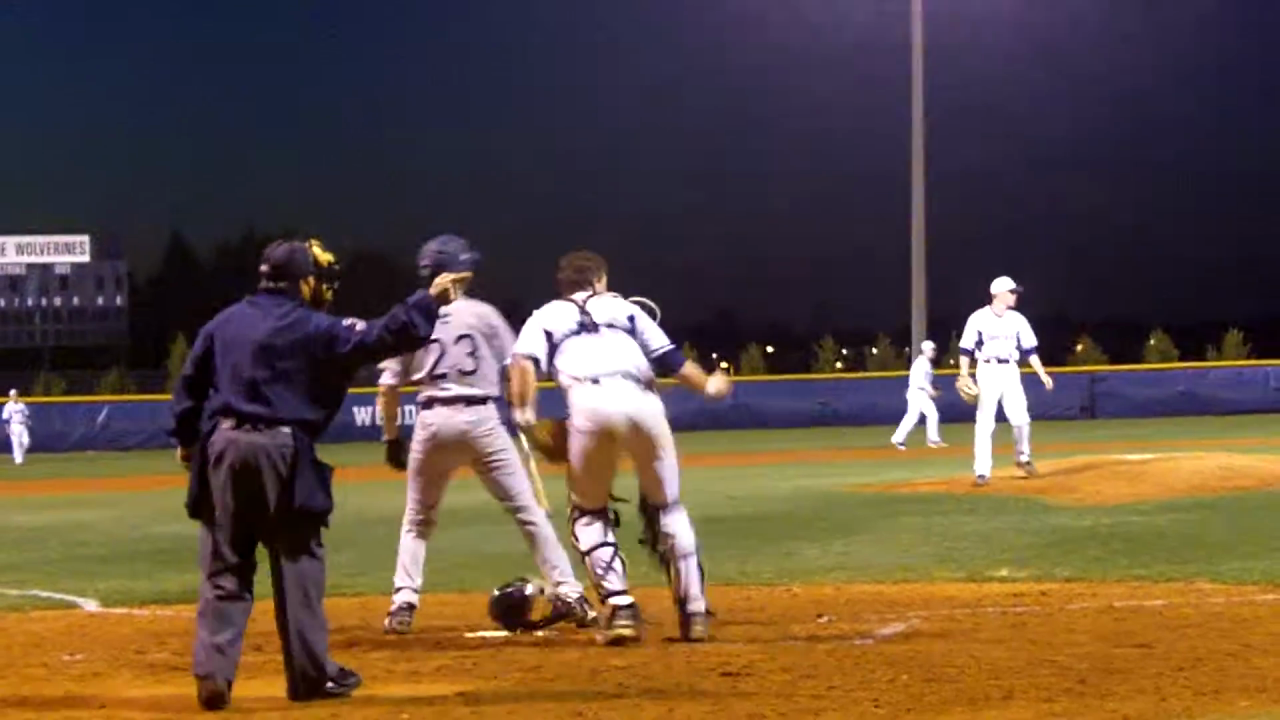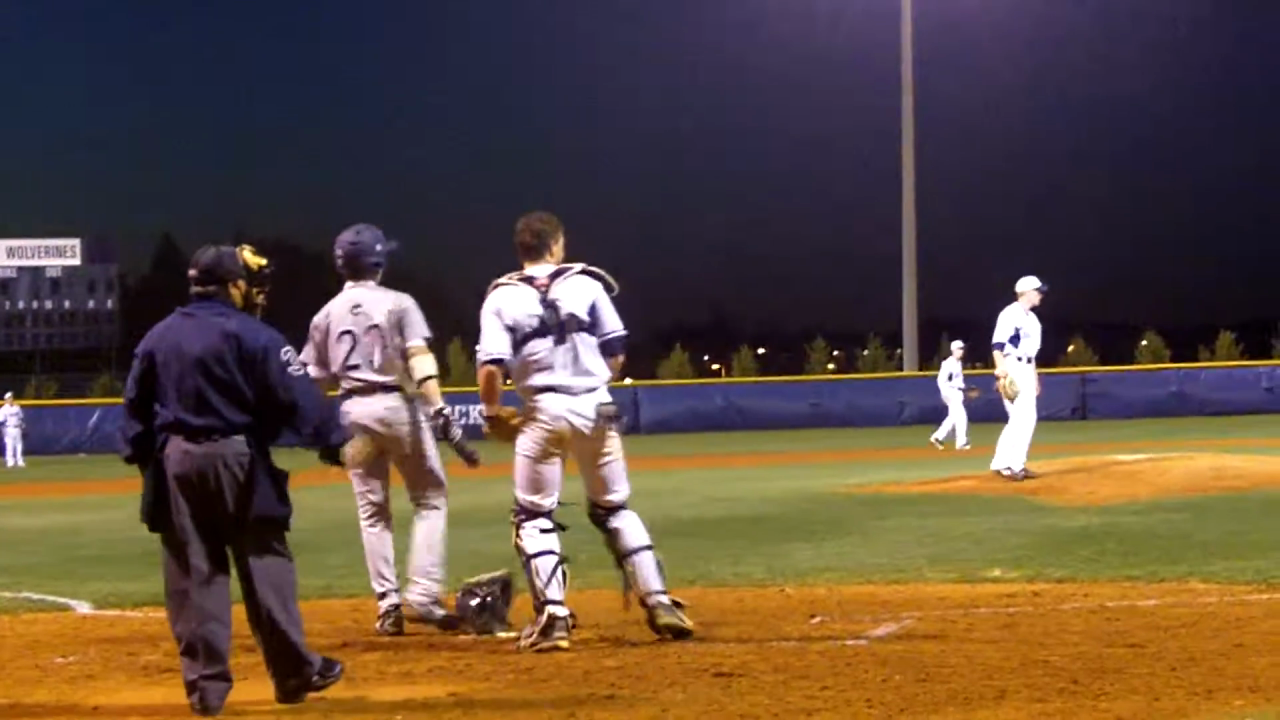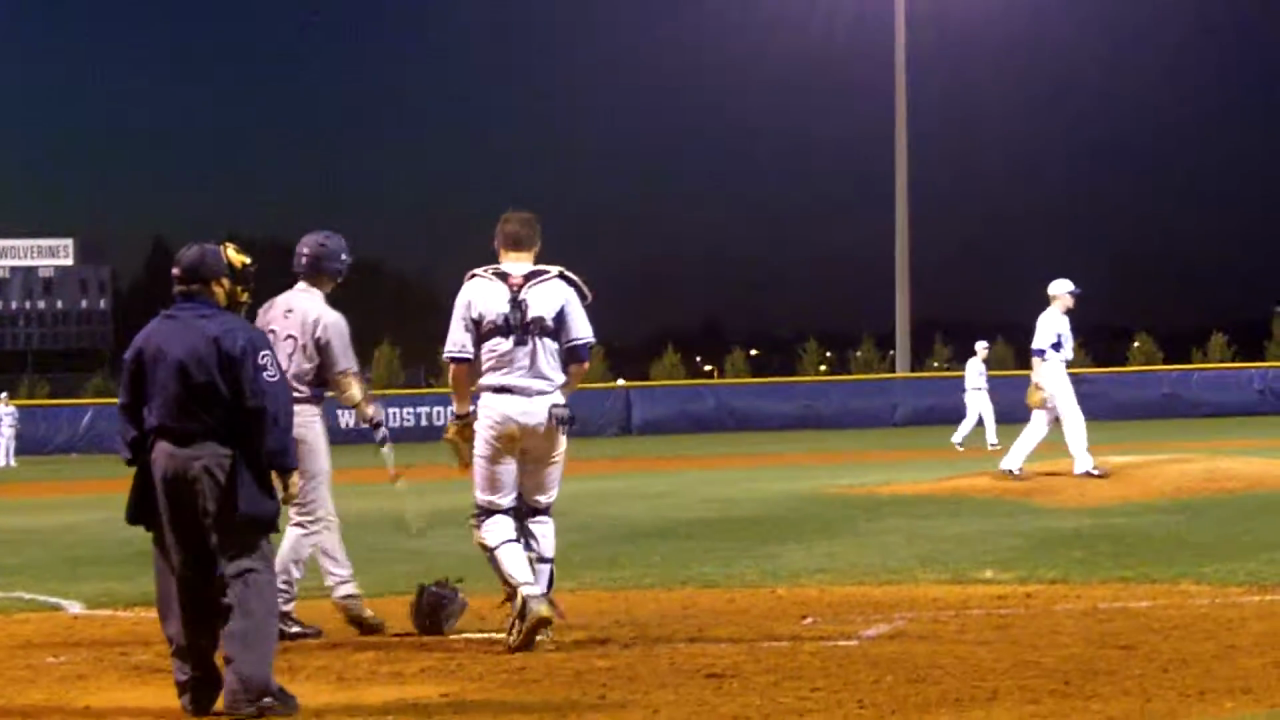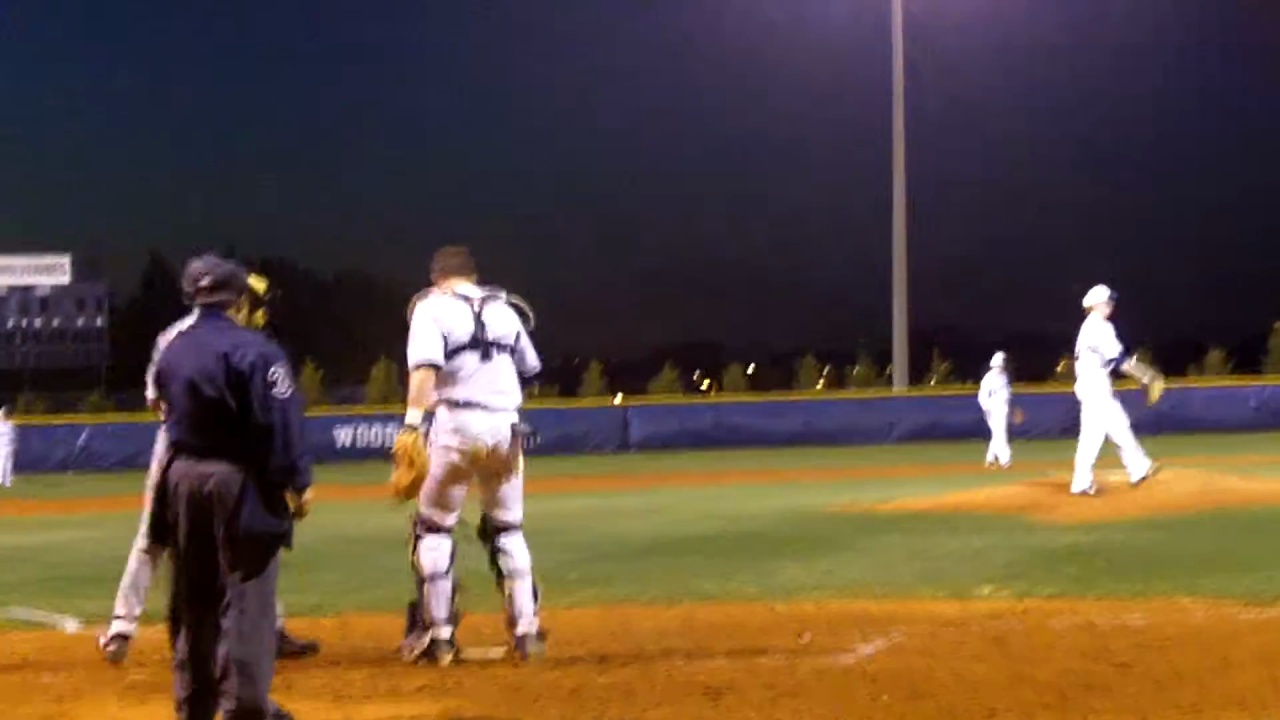
dt=0.5s
person 1, frame 1
left shoulder: (223, 323)
right shoulder: (313, 329)
left elbow: (189, 385)
right elbow: (378, 337)
left wrist: (187, 437)
right wrist: (427, 300)
left hip: (222, 446)
right hip: (281, 451)
left knee: (223, 566)
right knee: (296, 562)
left ankle: (212, 672)
right ankle: (311, 674)
person 1, frame 2
left shoulder: (158, 336)
right shoulder: (252, 336)
left elbow: (136, 405)
right elbow: (296, 397)
left wrist: (143, 458)
right wrist: (336, 440)
left hip: (176, 459)
right hip: (236, 459)
left knee: (193, 575)
right knee: (266, 567)
right ankle: (296, 671)
person 1, frame 3
left shoulder: (148, 336)
right shoulder: (240, 335)
left elbow: (130, 408)
right elbow: (268, 407)
left wrist: (144, 459)
right wrist: (284, 465)
left hip: (166, 463)
right hip: (226, 464)
left knee: (183, 579)
right knee: (244, 575)
person 1, frame 4
left shoulder: (173, 351)
right shoulder: (253, 350)
left elbow: (173, 415)
right elbow: (277, 423)
right wrist: (296, 482)
left hip: (184, 478)
right hip: (239, 481)
left knee: (193, 594)
right knee: (246, 592)
person 2, frame 1
left shoulder: (545, 317)
right shoulder: (624, 308)
left elbow: (522, 364)
right elbow: (672, 362)
left wrist: (526, 417)
right wrist: (707, 385)
left hip: (591, 408)
right hip: (641, 402)
left knee: (590, 516)
right knee: (667, 509)
left ankle: (620, 609)
right ankle: (694, 612)
person 2, frame 2
left shoulder: (501, 298)
right shoulder: (586, 284)
left elbow: (491, 368)
right elbow: (616, 356)
left wrist: (492, 413)
left hip: (543, 412)
right hip: (595, 408)
left knee: (533, 517)
right knee: (614, 509)
left ankle: (553, 618)
right ankle: (659, 602)
person 2, frame 3
left shoulder: (475, 289)
right shoulder: (561, 287)
left elbow: (459, 363)
right elbow: (580, 360)
left wrist: (460, 412)
left hip: (497, 408)
right hip: (548, 409)
left knee: (493, 512)
right knee: (537, 511)
left ankle: (525, 596)
right ankle: (535, 614)
person 2, frame 4
left shoulder: (432, 307)
right shoulder: (504, 309)
left elbow: (425, 369)
right elbow: (529, 375)
left wrist: (412, 424)
left hip: (457, 425)
right hip: (506, 426)
left knee: (434, 528)
right knee: (505, 530)
left ankle: (438, 635)
right ankle: (526, 631)
person 3, frame 1
right shoulder: (483, 314)
left elbow: (389, 387)
left wrist: (391, 438)
left hip: (432, 421)
right hip: (481, 418)
left knee: (418, 520)
right knee: (528, 511)
left ankle: (404, 603)
right ankle: (569, 596)
person 3, frame 2
left shoulder: (325, 314)
right shoulder: (397, 302)
left elbow: (314, 379)
right elbow: (419, 356)
right wrist: (437, 407)
left hip: (352, 412)
right hip: (397, 407)
left knee: (373, 514)
right knee: (430, 500)
left ankle: (389, 604)
right ankle: (423, 594)
person 3, frame 3
left shoulder: (271, 307)
right shoulder: (328, 319)
right elbow: (344, 383)
right wrist: (369, 415)
right hip: (301, 417)
left knee: (318, 512)
right knee: (308, 518)
left ankle: (346, 595)
right ankle: (278, 611)
person 3, frame 4
left shoulder: (170, 336)
left elbow: (154, 398)
left hip: (172, 439)
left knee: (149, 540)
left ankle: (121, 631)
right ankle: (272, 632)
person 4, frame 1
left shoulder: (1018, 320)
right shoulder: (978, 318)
left elbow: (1029, 349)
right elbow: (965, 349)
left wrist: (1042, 373)
right wrist: (964, 374)
left hip: (1010, 371)
right hip: (988, 371)
left knee: (1019, 417)
right knee: (985, 422)
left ankle: (1023, 457)
right ankle: (982, 471)
person 4, frame 2
left shoulder: (1033, 319)
right shoulder: (1010, 313)
right elbow: (997, 343)
left wrist: (1034, 377)
right wrist: (1000, 368)
left hip: (1027, 372)
right hip: (1012, 370)
left knee: (1029, 419)
right knee: (1020, 418)
left ankle: (1016, 465)
right ankle: (1002, 462)
person 4, frame 3
left shoulder: (1061, 319)
right shoulder: (1049, 318)
right elbow: (1038, 350)
left wrist: (1060, 377)
right wrist: (1037, 376)
left hip: (1056, 373)
right hip: (1050, 374)
left knee: (1041, 422)
right knee: (1073, 417)
left ankle: (1011, 462)
right ankle: (1083, 465)
person 4, frame 4
left shoulder: (1091, 326)
right shoulder: (1100, 327)
right elbow: (1118, 358)
right wrist: (1144, 374)
left hip: (1098, 385)
right hip: (1094, 384)
left knee: (1121, 423)
right knee: (1093, 434)
left ankle: (1138, 469)
right ankle: (1081, 483)
